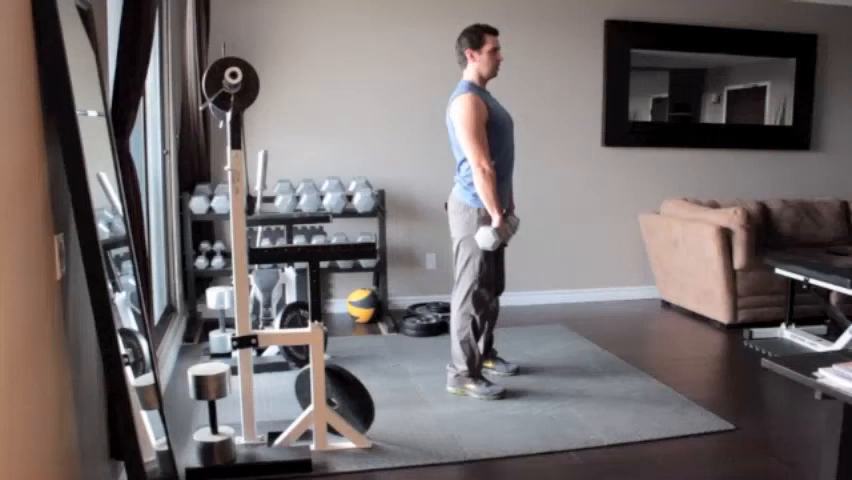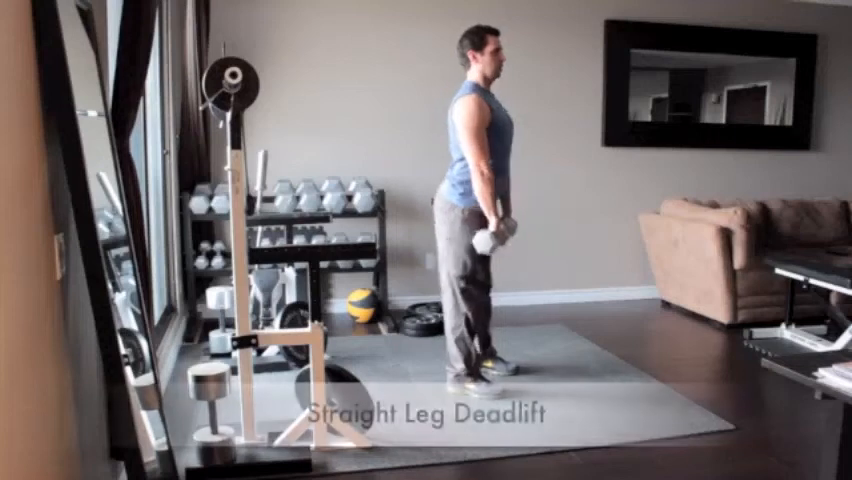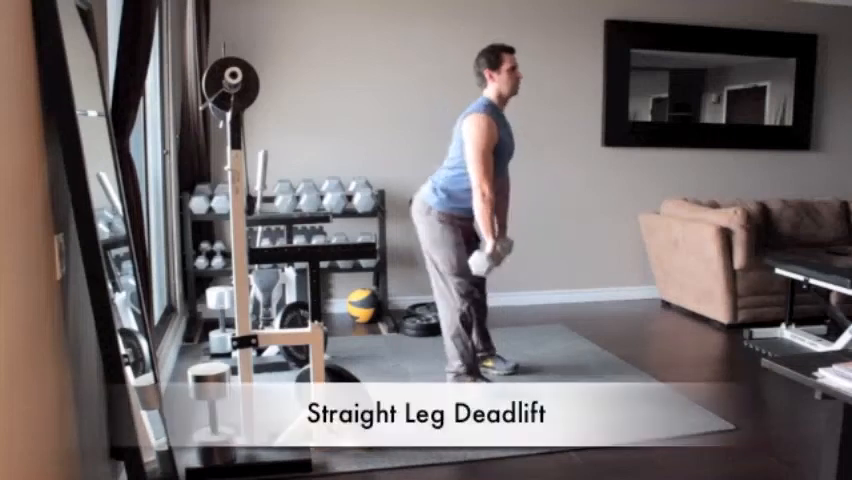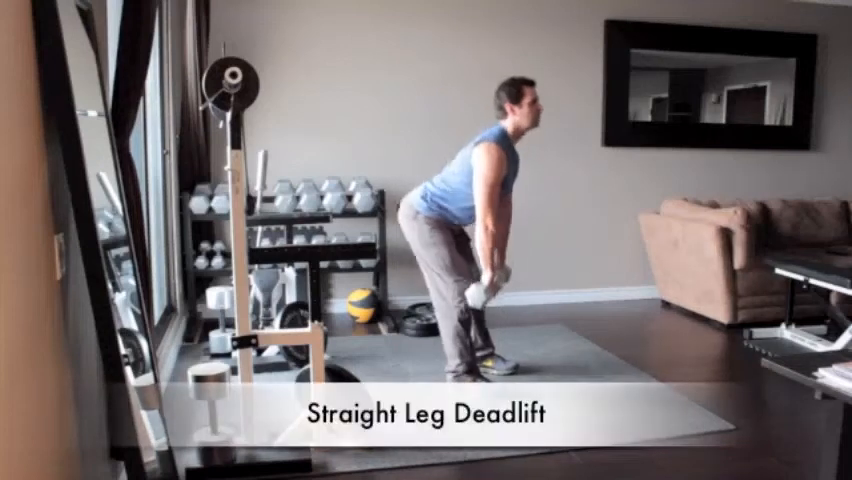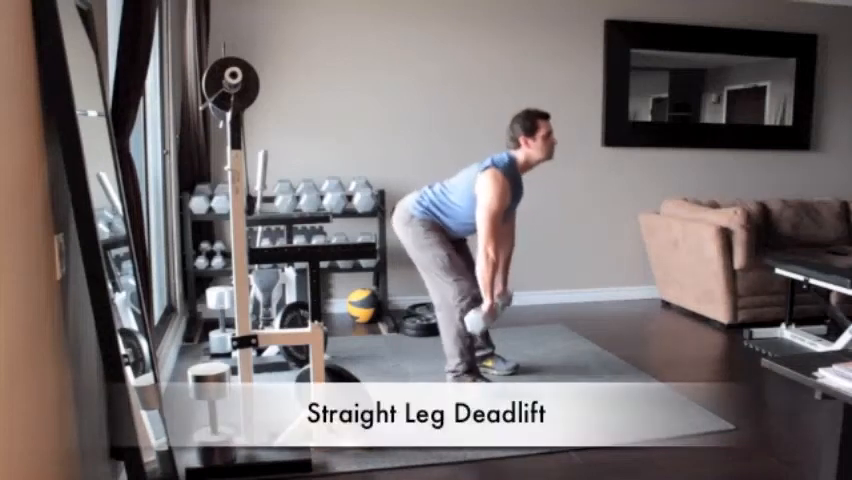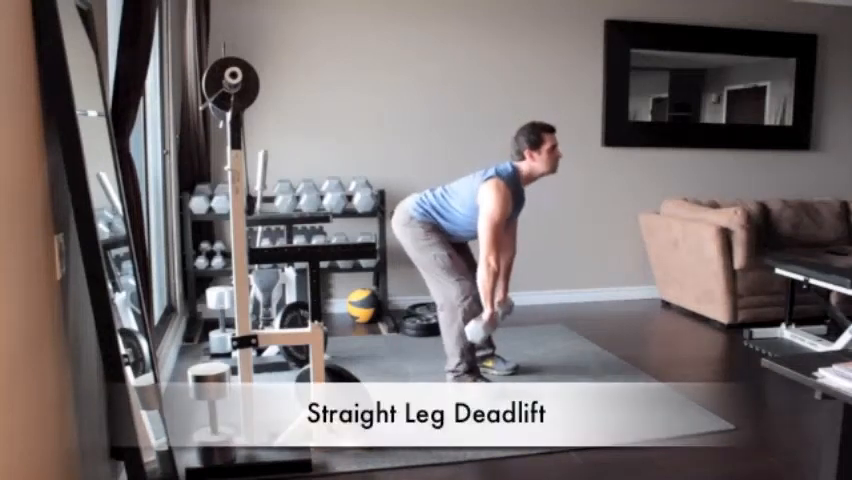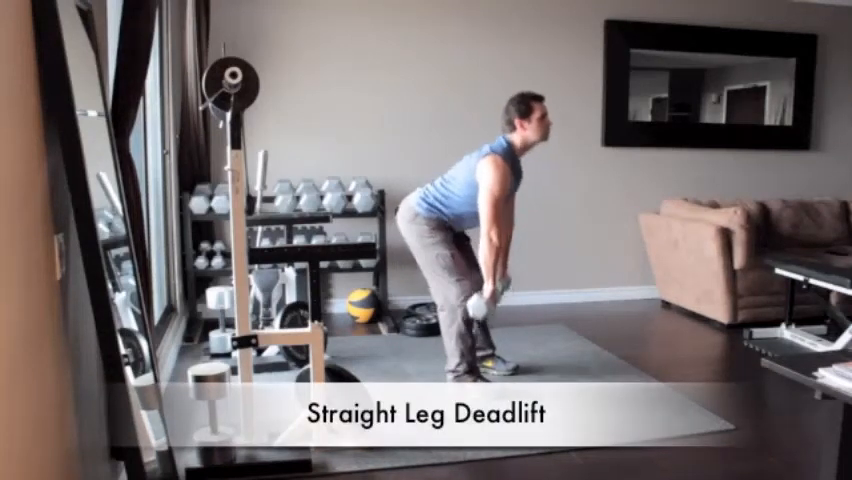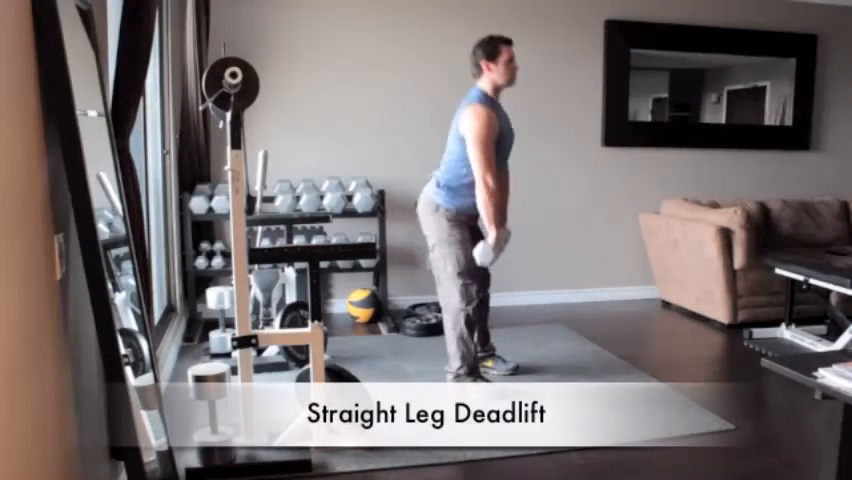
dt=0.3s
person 1, frame 1
left shoulder: (483, 97)
right shoulder: (467, 100)
right elbow: (480, 165)
left wrist: (507, 207)
right wrist: (495, 215)
left hip: (488, 207)
right hip: (475, 210)
left knee: (490, 289)
right knee: (471, 292)
left ankle: (483, 355)
right ankle: (462, 375)
person 1, frame 2
left shoulder: (487, 98)
right shoulder: (471, 102)
left elbow: (499, 163)
right elbow: (480, 169)
left wrist: (506, 210)
right wrist: (492, 218)
left hip: (477, 207)
right hip: (460, 208)
left knee: (480, 287)
right knee: (462, 289)
left ankle: (482, 354)
right ankle: (461, 374)
person 1, frame 3
left shoulder: (498, 118)
right shoulder: (481, 120)
left elbow: (500, 180)
right elbow: (482, 189)
left wrist: (502, 232)
right wrist: (489, 241)
left hip: (458, 214)
right hip: (436, 212)
left knee: (475, 285)
right knee: (456, 291)
left ankle: (483, 354)
right ankle: (461, 374)
person 1, frame 4
left shoulder: (508, 147)
right shoulder: (492, 150)
left elbow: (503, 208)
right elbow: (486, 221)
left wrist: (500, 260)
right wrist: (489, 270)
left hip: (445, 219)
right hip: (423, 216)
left knee: (472, 286)
right knee: (455, 292)
left ankle: (483, 354)
right ankle: (461, 374)
person 1, frame 5
left shoulder: (513, 176)
right shoulder: (497, 180)
left elbow: (505, 236)
right elbow: (487, 249)
left wrist: (501, 285)
right wrist: (488, 299)
left hip: (439, 223)
right hip: (416, 220)
left knee: (473, 286)
right knee: (457, 293)
left ankle: (482, 354)
right ankle: (461, 374)
person 1, frame 6
left shoulder: (515, 185)
right shoulder: (499, 190)
left elbow: (507, 244)
right elbow: (488, 260)
left wrist: (502, 292)
right wrist: (488, 309)
left hip: (440, 225)
right hip: (415, 222)
left knee: (475, 286)
right knee: (459, 293)
left ankle: (483, 356)
right ankle: (461, 374)
person 1, frame 7
left shoulder: (512, 158)
right shoulder: (497, 164)
left elbow: (505, 220)
right elbow: (490, 233)
left wrist: (501, 270)
right wrist: (490, 282)
left hip: (444, 220)
right hip: (422, 218)
left knee: (475, 288)
right knee: (459, 293)
left ankle: (482, 355)
right ankle: (462, 375)
person 1, frame 8
left shoulder: (494, 108)
right shoulder: (479, 111)
left elbow: (500, 172)
right elbow: (485, 180)
left wrist: (501, 223)
right wrist: (492, 230)
left hip: (462, 211)
right hip: (442, 210)
left knee: (479, 286)
right knee: (461, 293)
left ankle: (483, 355)
right ankle: (462, 375)
